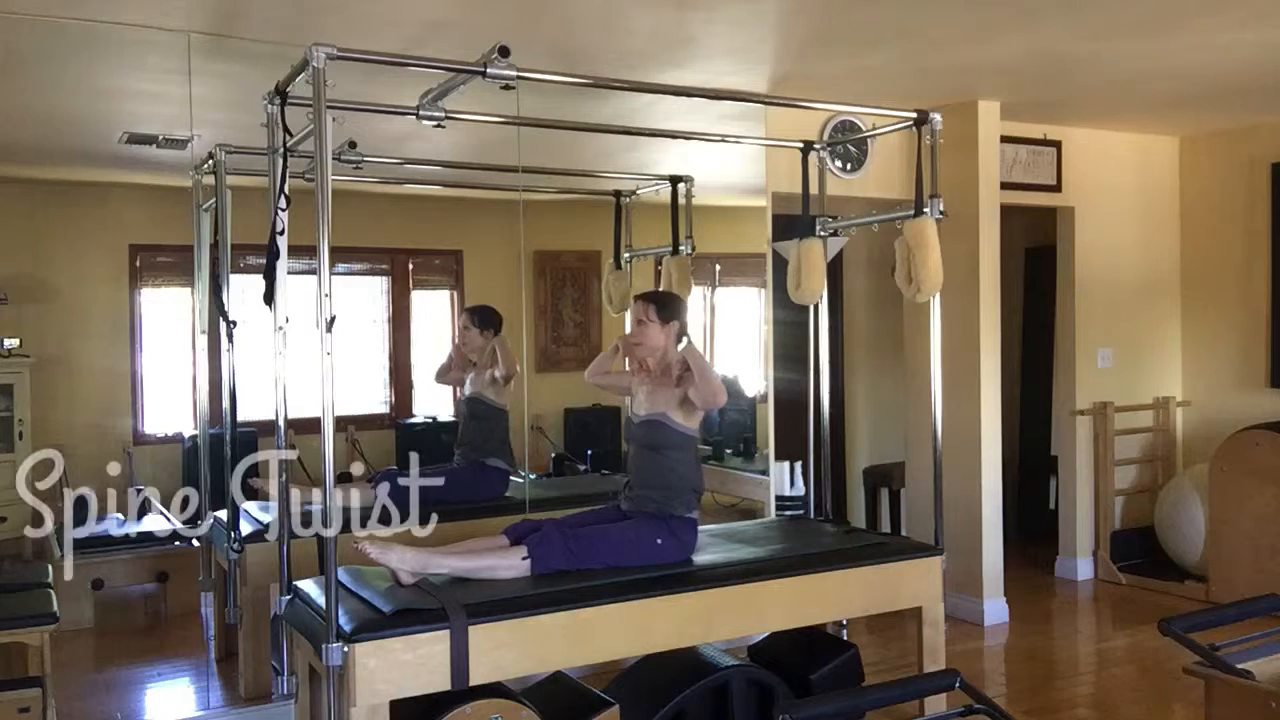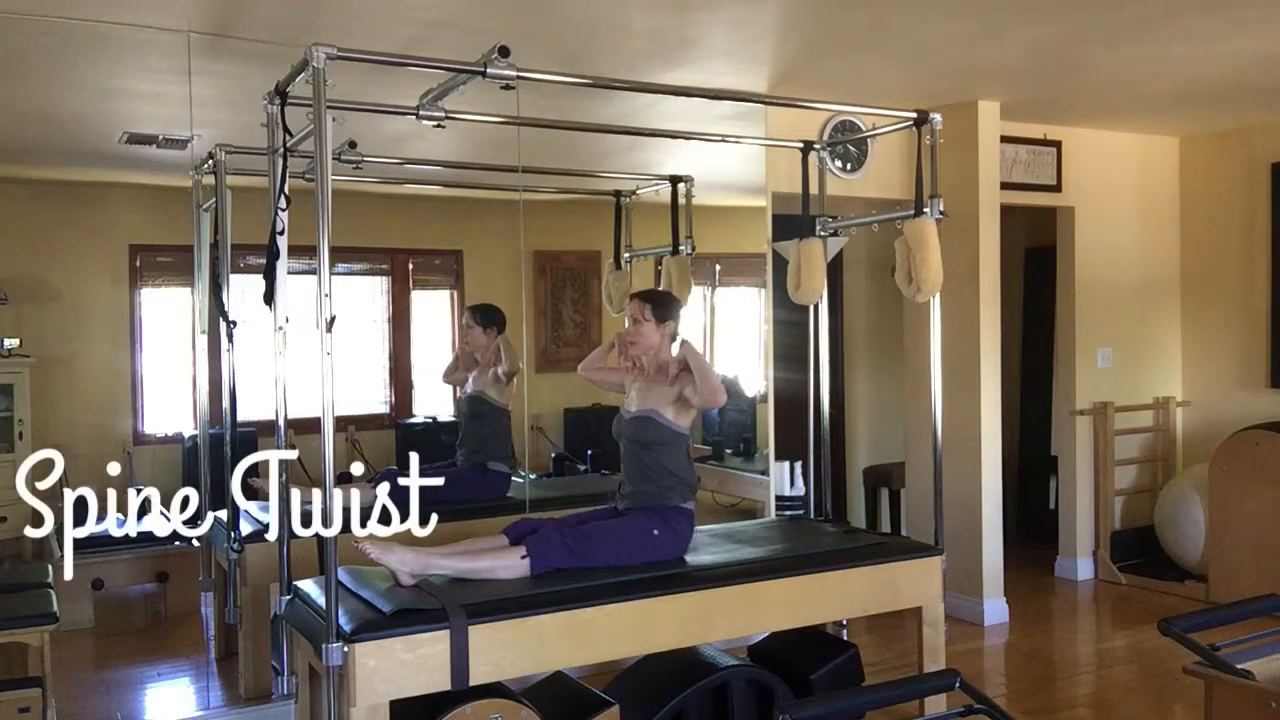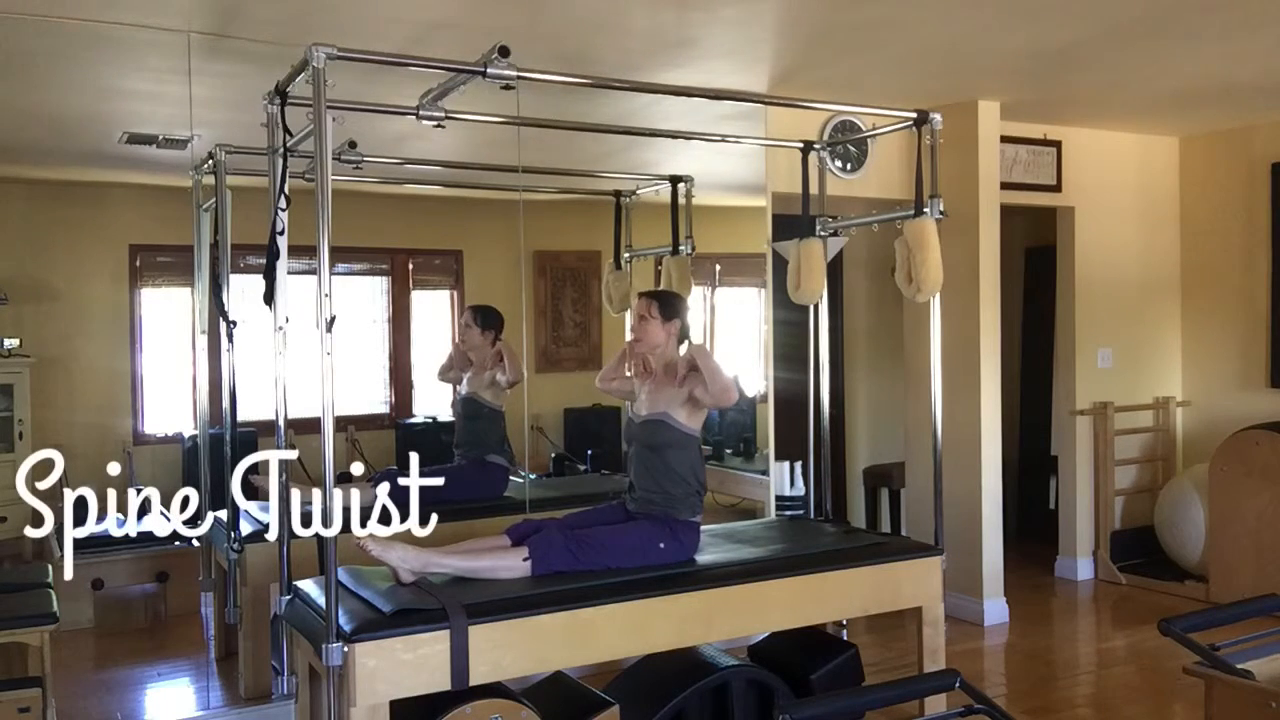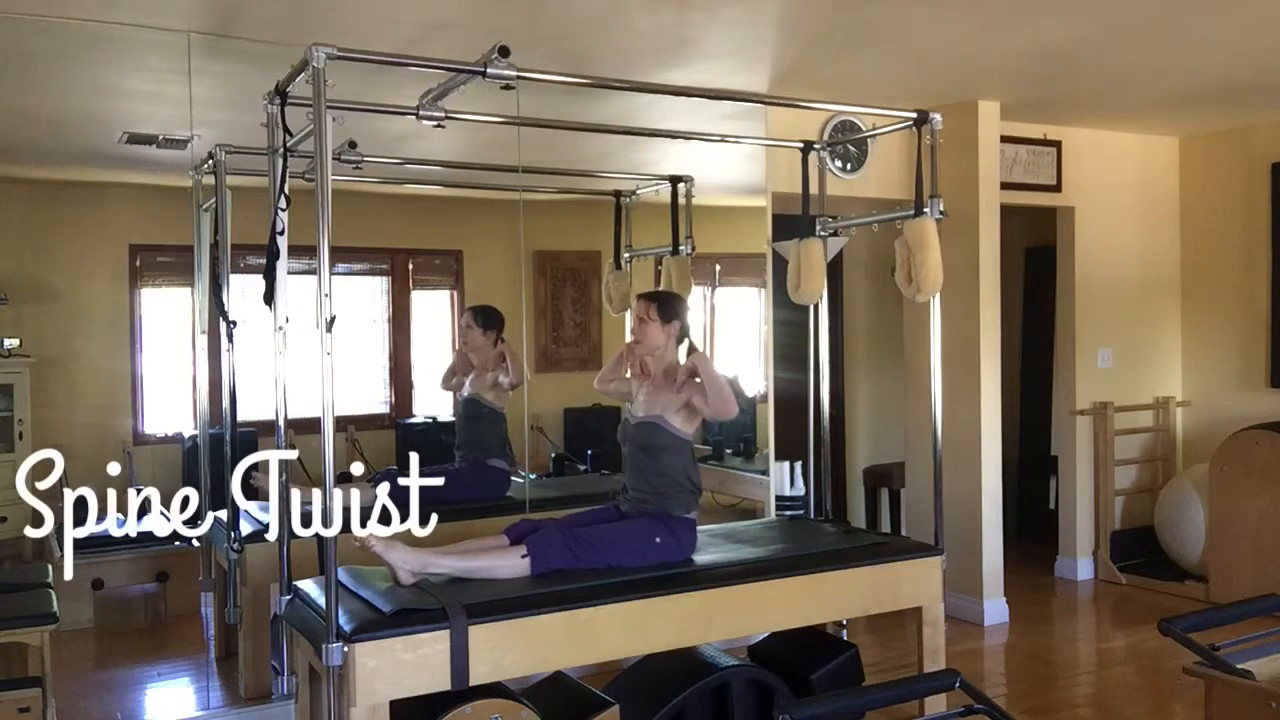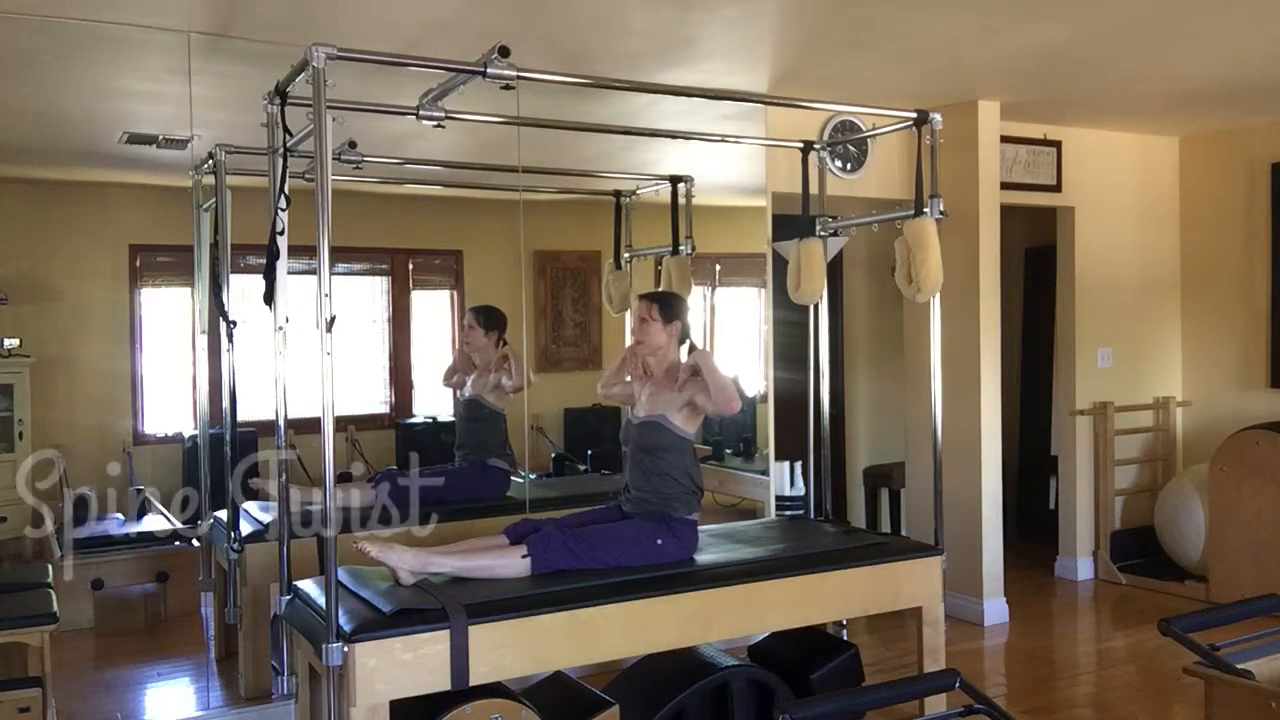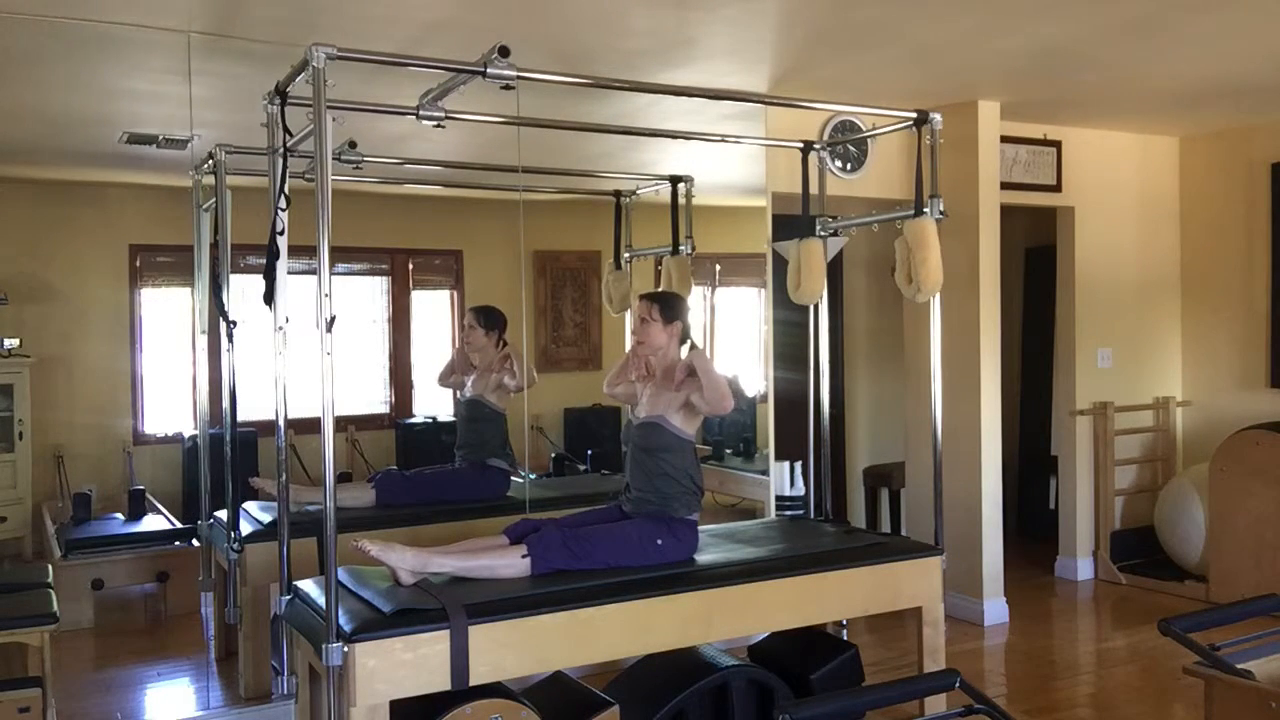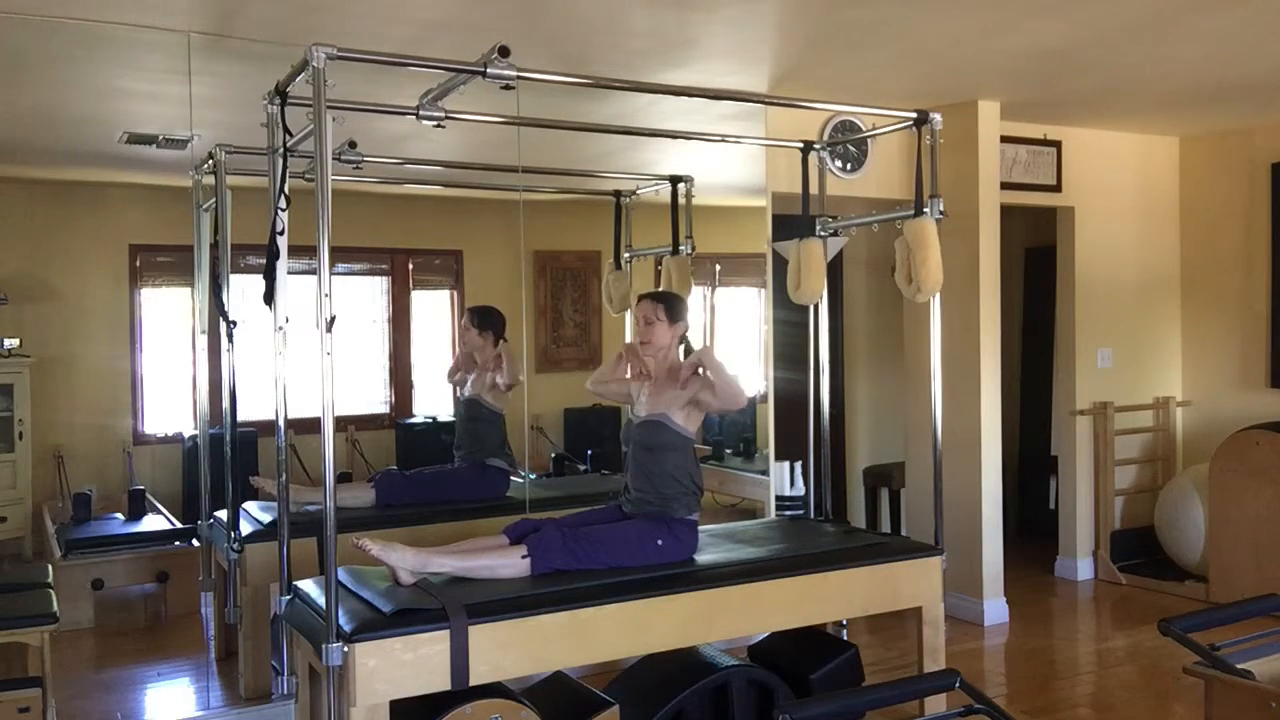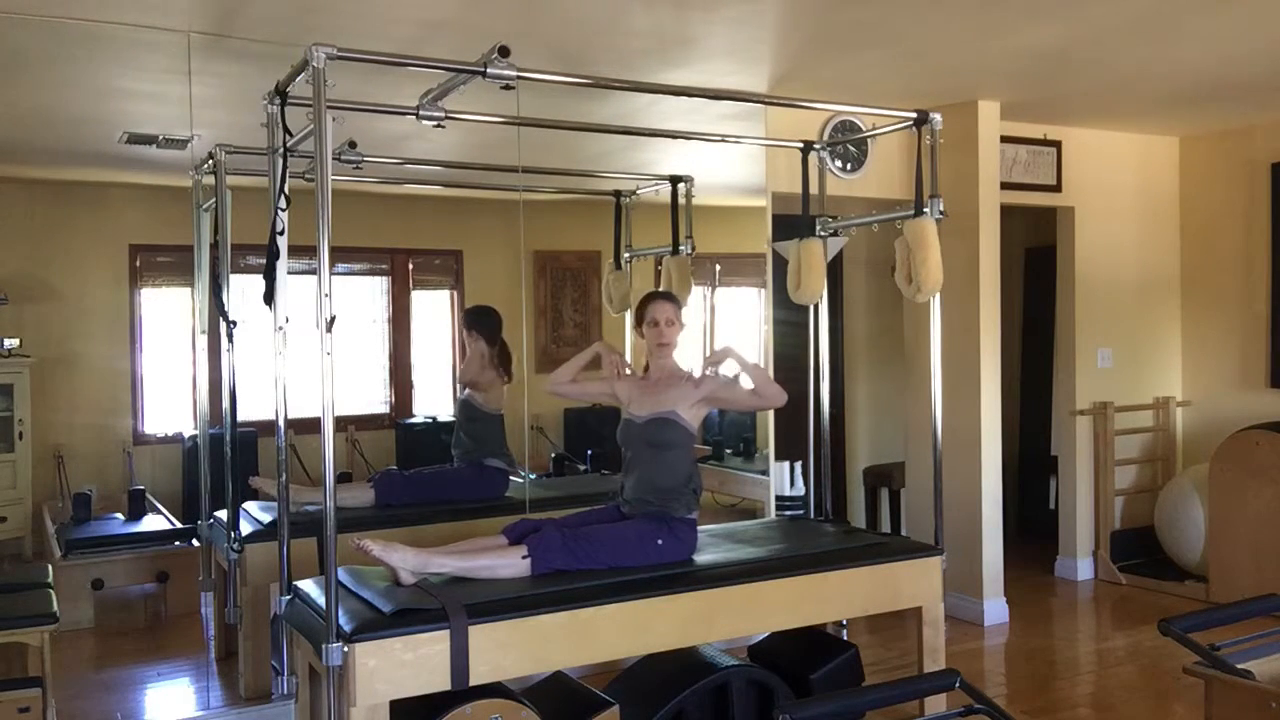
dt=0.4s
person 1, frame 1
left shoulder: (685, 385)
right shoulder: (642, 381)
left elbow: (717, 398)
right elbow: (593, 376)
left wrist: (690, 352)
right wrist: (618, 345)
left hip: (669, 528)
right hip: (631, 511)
left knee: (557, 547)
right knee: (533, 531)
left ankle: (422, 562)
right ankle: (421, 561)
person 1, frame 2
left shoulder: (680, 384)
right shoulder: (635, 379)
left elbow: (715, 397)
right elbow: (586, 370)
left wrist: (691, 352)
right wrist: (614, 342)
left hip: (665, 522)
right hip: (628, 510)
left knee: (557, 547)
right knee: (531, 531)
left ankle: (419, 564)
right ankle: (420, 557)
person 1, frame 3
left shoulder: (690, 385)
right shoulder: (645, 382)
left elbow: (727, 395)
right elbow: (604, 382)
left wrist: (699, 353)
right wrist: (627, 351)
left hip: (672, 530)
right hip: (635, 511)
left knee: (557, 549)
right knee: (537, 531)
left ankle: (423, 562)
right ankle: (421, 558)
person 1, frame 4
left shoulder: (687, 390)
right shoulder: (641, 384)
left elbow: (727, 409)
right elbow: (602, 383)
left wrist: (700, 361)
right wrist: (626, 351)
left hip: (668, 528)
right hip: (630, 512)
left knee: (556, 546)
right knee: (533, 530)
left ankle: (422, 563)
right ankle: (419, 558)
person 1, frame 5
left shoulder: (689, 388)
right shoulder: (645, 386)
left elbow: (730, 404)
right elbow: (605, 388)
left wrist: (703, 358)
right wrist: (629, 355)
left hip: (669, 528)
right hip: (630, 512)
left knee: (556, 546)
right knee: (532, 530)
left ankle: (422, 563)
right ankle: (419, 557)
person 1, frame 6
left shoulder: (688, 388)
right shoulder: (647, 386)
left elbow: (723, 403)
right elbow: (611, 387)
left wrist: (699, 358)
right wrist: (633, 353)
left hip: (669, 529)
right hip: (632, 512)
left knee: (556, 547)
right knee: (533, 530)
left ankle: (422, 562)
right ankle: (420, 561)
person 1, frame 7
left shoulder: (690, 387)
right shoulder: (642, 386)
left elbow: (736, 400)
right elbow: (595, 384)
left wrist: (706, 357)
right wrist: (626, 352)
left hip: (670, 529)
right hip: (630, 513)
left knee: (555, 548)
right knee: (532, 530)
left ankle: (421, 562)
right ankle: (419, 562)
person 1, frame 8
left shoulder: (699, 388)
right shoulder: (627, 387)
left elbow: (776, 398)
right elbow: (556, 384)
left wrist: (733, 355)
right wrist: (596, 350)
left hip: (669, 529)
right hip: (628, 513)
left knee: (555, 548)
right knee: (532, 530)
left ankle: (424, 563)
right ankle: (419, 561)
person 2, frame 1
left shoulder: (495, 374)
right shoulder: (473, 374)
left elbow: (510, 370)
right elbow: (440, 377)
left wrist: (499, 341)
right wrist: (456, 350)
left hip: (488, 474)
right hip: (468, 468)
left knee: (400, 487)
right knee: (393, 481)
left ankle: (305, 495)
right ankle: (300, 493)
person 2, frame 2
left shoulder: (498, 375)
right shoulder: (477, 373)
left elbow: (513, 367)
right elbow: (447, 377)
left wrist: (503, 340)
right wrist: (460, 351)
left hip: (489, 476)
right hip: (469, 467)
left knee: (400, 488)
right knee: (392, 480)
right ankle: (304, 493)
person 2, frame 3
left shoulder: (494, 375)
right shoulder: (471, 373)
left elbow: (515, 376)
right elbow: (442, 374)
left wrist: (503, 347)
right wrist: (456, 350)
left hip: (487, 472)
right hip: (468, 467)
left knee: (401, 487)
right knee: (392, 481)
left ankle: (303, 494)
right ankle: (303, 492)
person 2, frame 4
left shoulder: (497, 376)
right shoulder: (474, 376)
left elbow: (517, 378)
right elbow: (446, 384)
left wrist: (505, 348)
right wrist: (458, 357)
left hip: (488, 474)
right hip: (468, 468)
left knee: (402, 487)
right knee: (393, 480)
left ankle: (304, 495)
right ankle: (303, 493)
person 2, frame 5
left shoulder: (499, 376)
right shoulder: (475, 376)
left elbow: (519, 382)
right elbow: (448, 380)
left wrist: (509, 352)
right wrist: (459, 355)
left hip: (489, 474)
right hip: (468, 468)
left knee: (403, 487)
right knee: (393, 480)
left ankle: (302, 496)
right ankle: (302, 494)
person 2, frame 6
left shoulder: (500, 376)
right shoulder: (473, 376)
left elbow: (526, 381)
right elbow: (443, 380)
left wrist: (511, 351)
right wrist: (458, 355)
left hip: (489, 474)
right hip: (469, 468)
left knee: (402, 487)
right knee: (392, 479)
left ankle: (299, 496)
right ankle: (301, 495)
person 2, frame 7
left shoulder: (495, 376)
right shoulder: (475, 374)
left elbow: (512, 379)
right elbow: (452, 377)
left wrist: (504, 349)
right wrist: (462, 354)
left hip: (488, 474)
right hip: (468, 468)
left knee: (401, 487)
right knee: (392, 480)
left ankle: (299, 496)
right ankle: (301, 494)
person 2, frame 8
left shoulder: (487, 377)
right shoulder: (487, 372)
left elbow: (465, 378)
left wrist: (478, 350)
left hip: (486, 475)
right hip: (472, 468)
left knee: (399, 486)
right knee: (393, 479)
left ankle: (299, 496)
right ankle: (301, 493)
